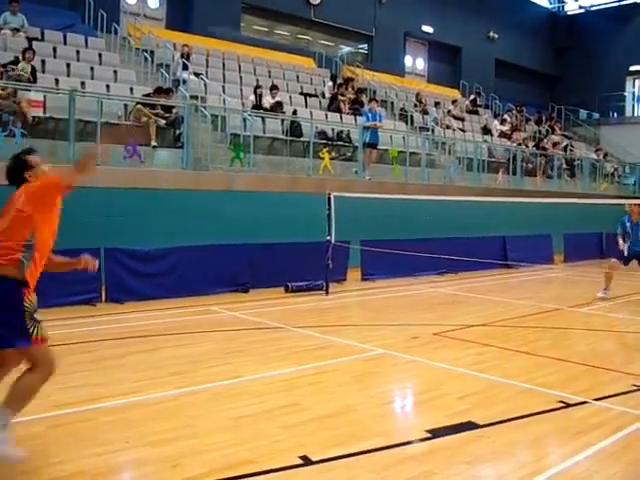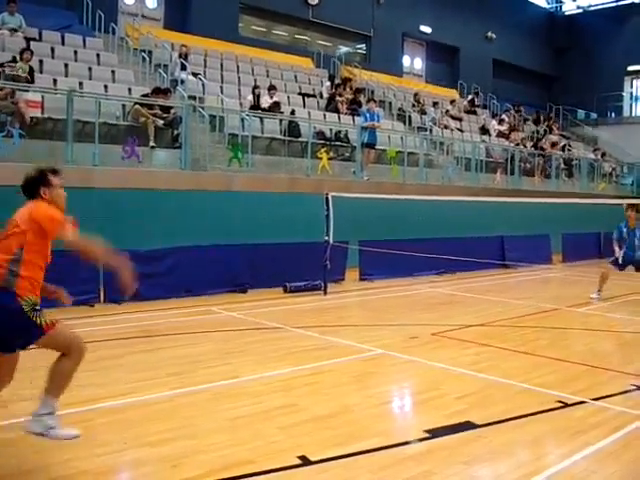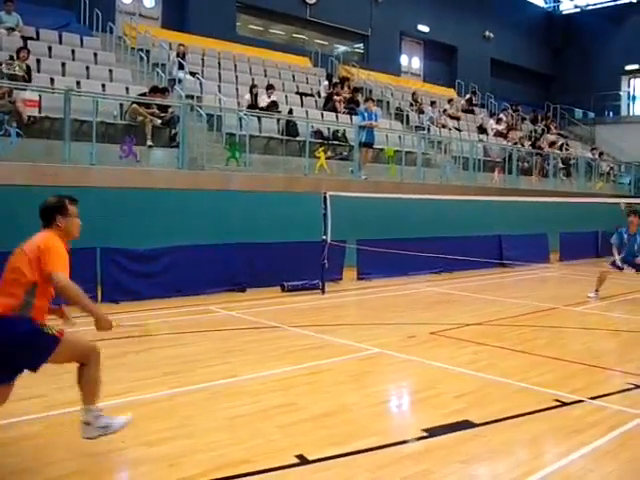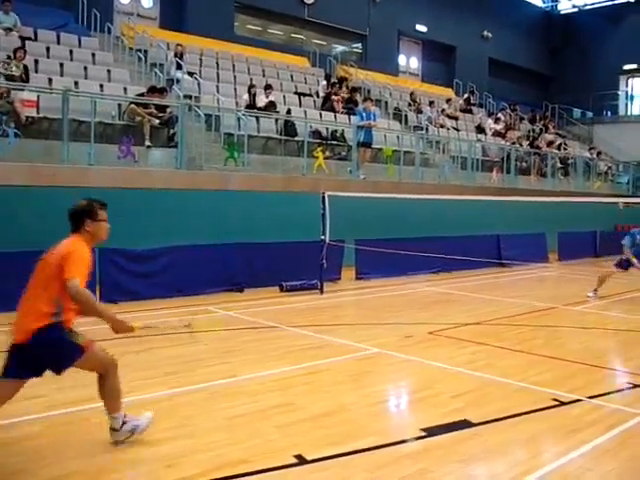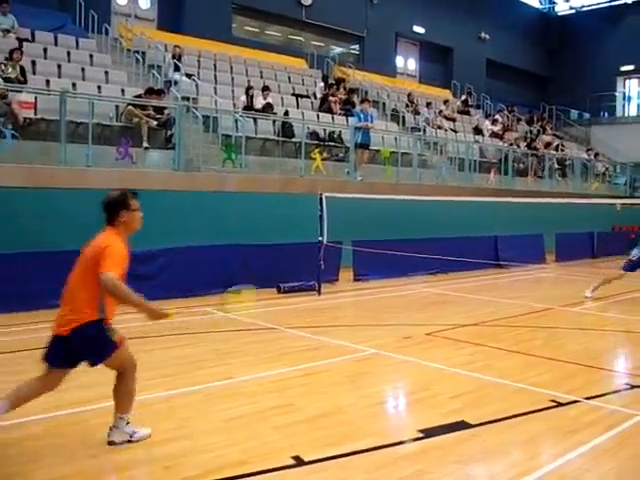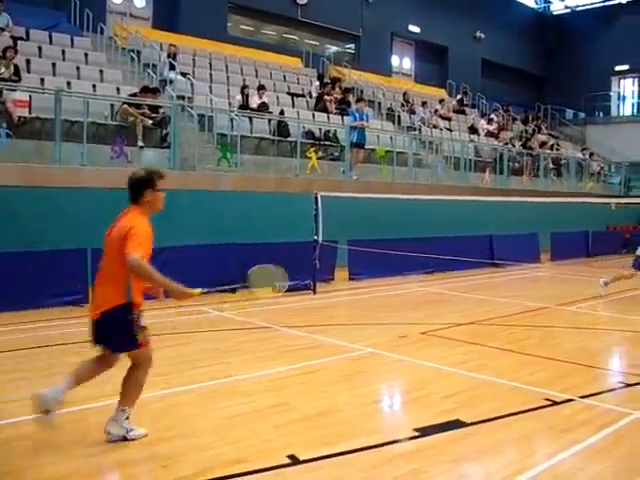
dt=0.1s
person 1, frame 1
left shoulder: (29, 204)
right shoulder: (39, 191)
left elbow: (42, 260)
right elbow: (78, 171)
left wrist: (75, 263)
right knee: (43, 364)
person 1, frame 2
left shoulder: (30, 219)
right shoulder: (43, 212)
right elbow: (77, 242)
left wrist: (50, 289)
right wrist: (117, 264)
right knee: (75, 346)
right ankle: (44, 415)
person 1, frame 3
left shoulder: (39, 245)
right shoulder: (52, 245)
right elbow: (61, 283)
left wrist: (53, 309)
right wrist: (96, 312)
right knee: (89, 353)
right ankle: (94, 420)
person 1, frame 4
left shoulder: (65, 248)
right shoulder: (78, 251)
right elbow: (74, 290)
left wrist: (75, 310)
right wrist: (111, 318)
left hip: (29, 331)
right hip: (47, 331)
right knee: (108, 366)
right ankle: (119, 425)
person 1, frame 5
left shoulder: (102, 241)
right shoulder: (115, 244)
right elbow: (108, 282)
left wrist: (127, 303)
right wrist: (144, 306)
left hip: (70, 320)
right hip: (88, 322)
left knee: (50, 379)
right knee: (127, 366)
right ankle: (121, 429)
person 1, frame 6
left shoulder: (126, 220)
right shoulder: (139, 225)
right elbow: (134, 263)
left wrist: (148, 285)
right wrist: (172, 287)
left hip: (106, 302)
right hip: (118, 305)
left knee: (107, 359)
right knee: (142, 360)
left ankle: (53, 395)
right ankle: (119, 423)
